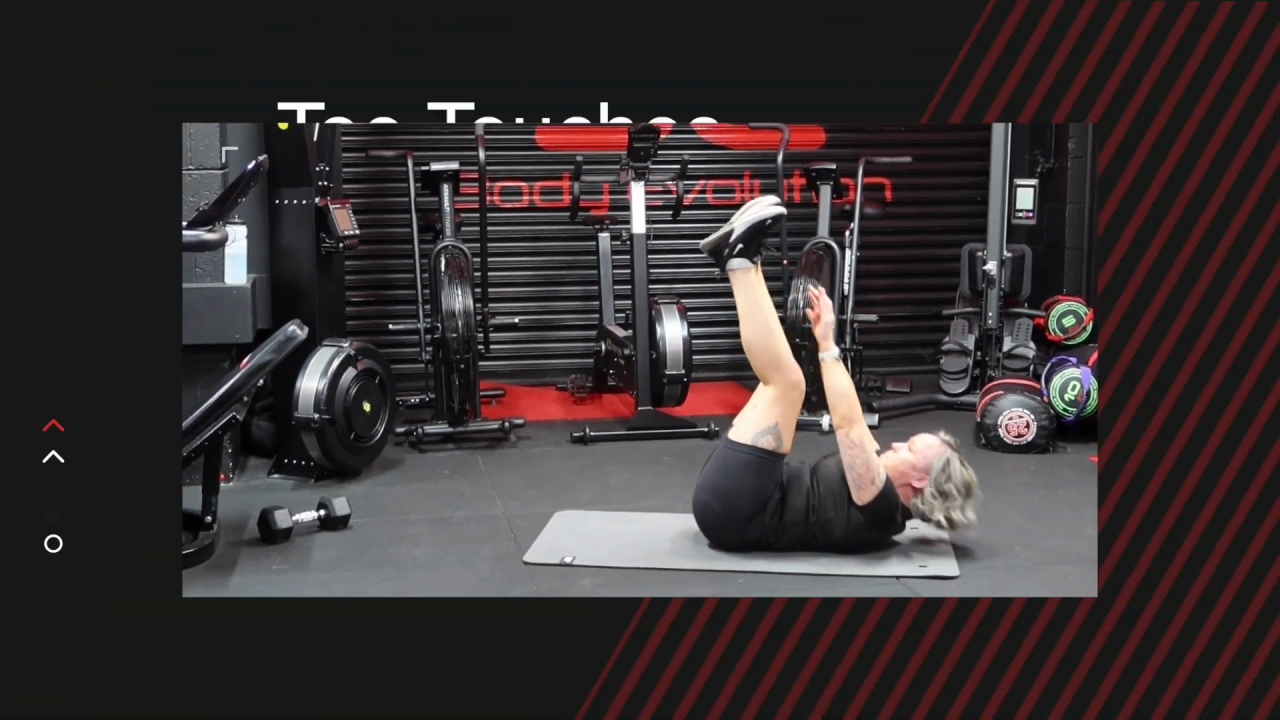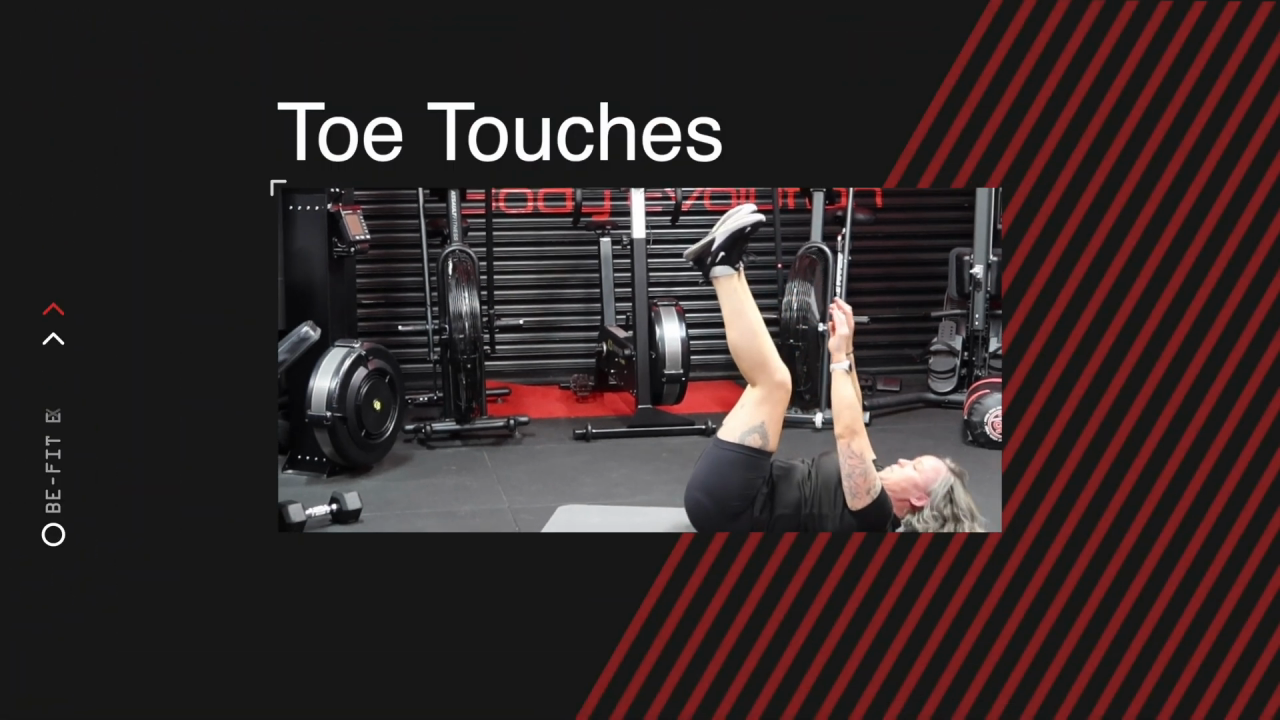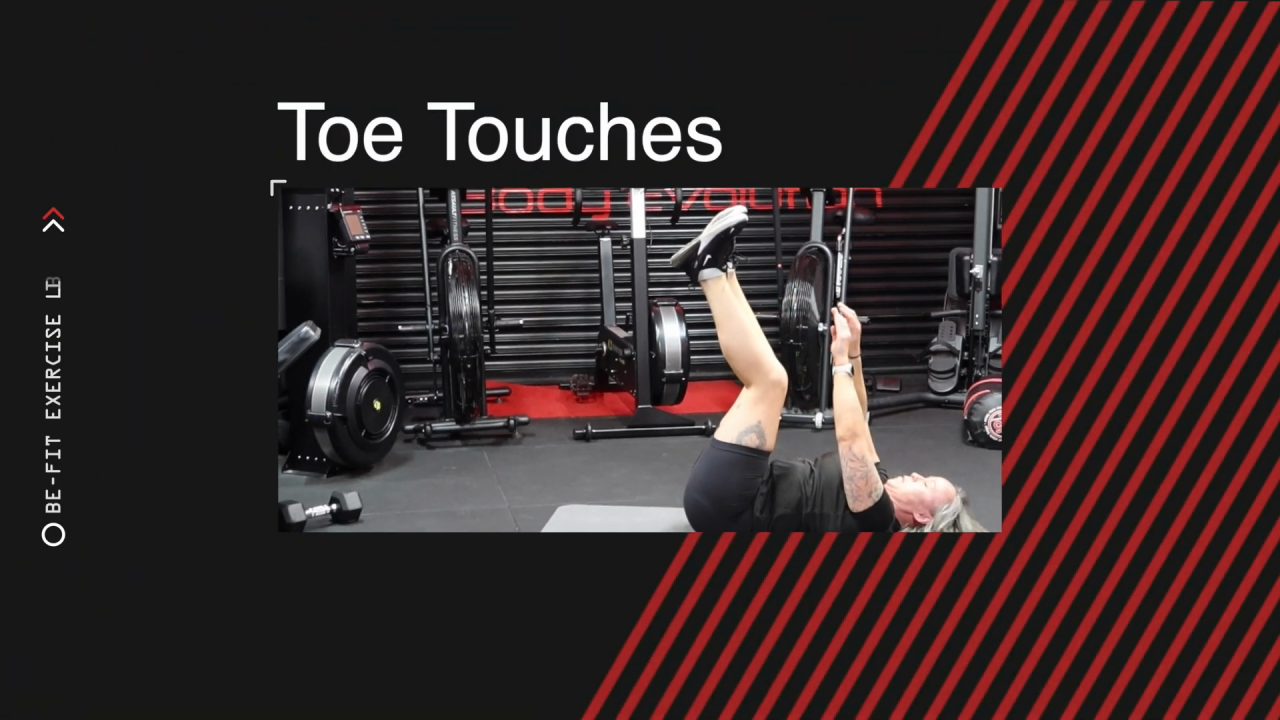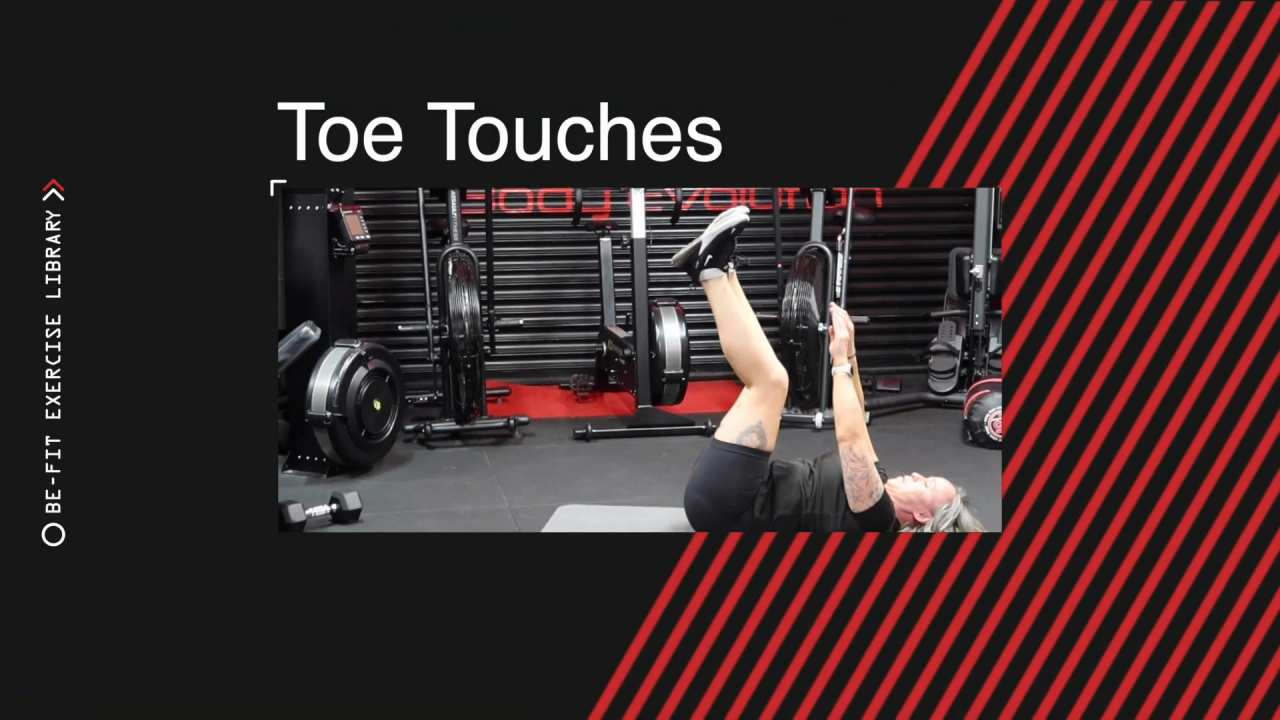
dt=0.2s
person 1, frame 1
left shoulder: (883, 508)
right shoulder: (884, 483)
left elbow: (847, 423)
right elbow: (852, 424)
left wrist: (828, 344)
right wrist: (825, 340)
left hip: (727, 509)
right hip: (731, 503)
left knee: (785, 382)
right knee: (783, 380)
left ankle: (741, 259)
right ankle: (743, 257)
person 1, frame 2
left shoulder: (875, 514)
right shoulder: (878, 487)
left elbow: (848, 433)
right elbow: (854, 424)
left wrist: (839, 358)
right wrist: (845, 351)
left hip: (720, 505)
right hip: (725, 500)
left knee: (772, 381)
right knee: (772, 381)
left ankle: (723, 268)
right ankle: (726, 266)
person 1, frame 3
left shoulder: (876, 518)
right shoulder: (878, 488)
left elbow: (849, 435)
right elbow: (858, 423)
left wrist: (842, 362)
right wrist: (853, 354)
left hip: (723, 506)
right hip: (728, 498)
left knee: (768, 380)
right knee: (768, 378)
left ankle: (711, 270)
right ankle: (718, 269)
person 1, frame 4
left shoulder: (877, 517)
right shoulder: (877, 486)
left elbow: (849, 435)
right elbow: (856, 426)
left wrist: (841, 362)
right wrist: (849, 354)
left hip: (724, 506)
right hip: (729, 501)
left knee: (769, 380)
right knee: (769, 378)
left ankle: (712, 271)
right ankle: (717, 270)
